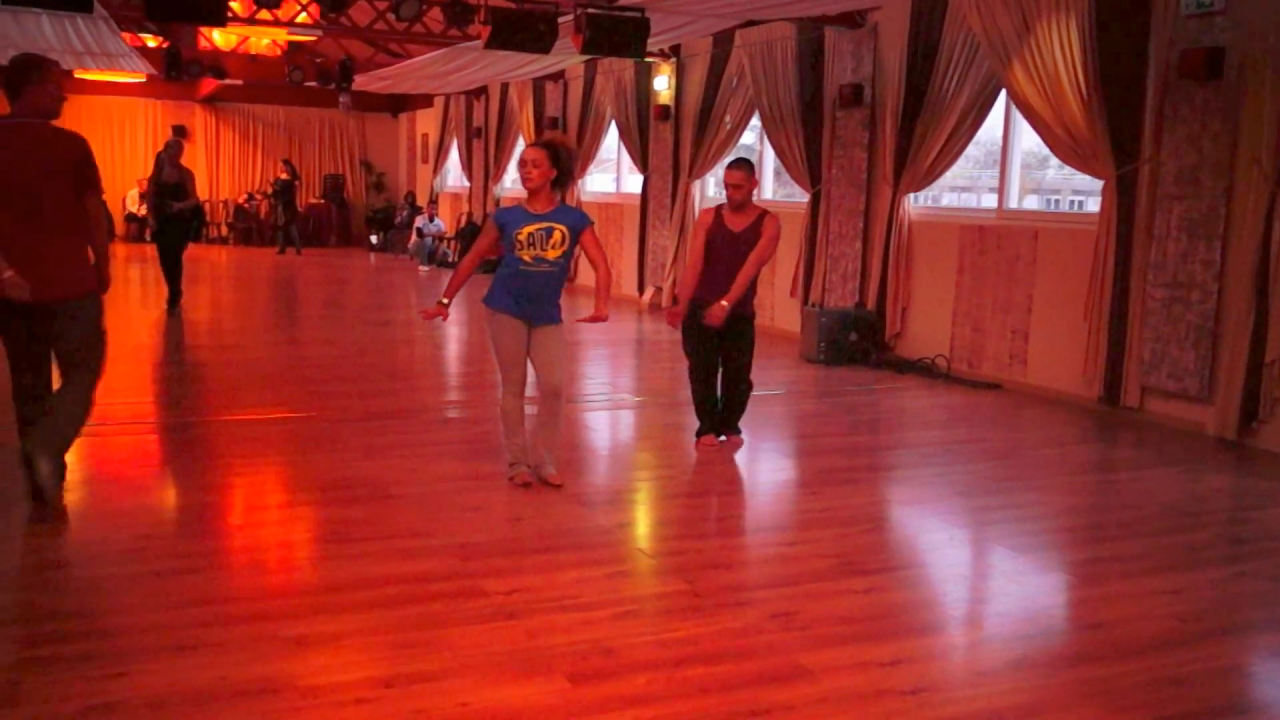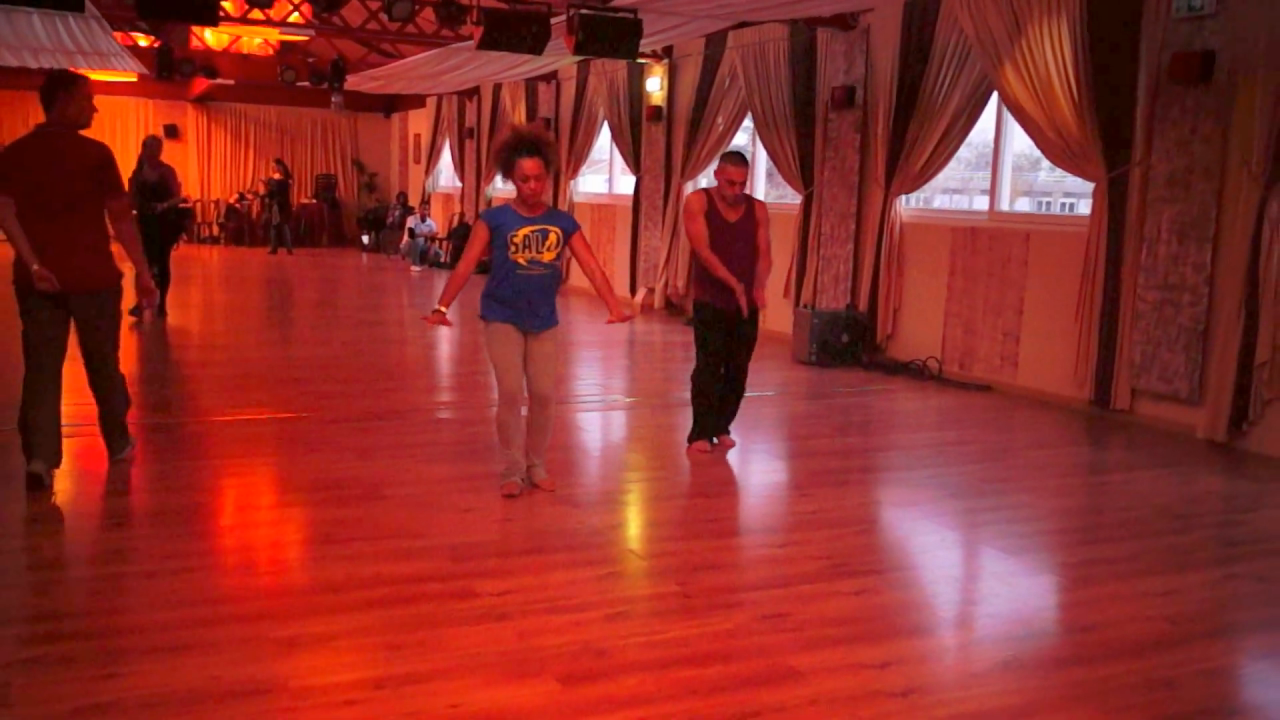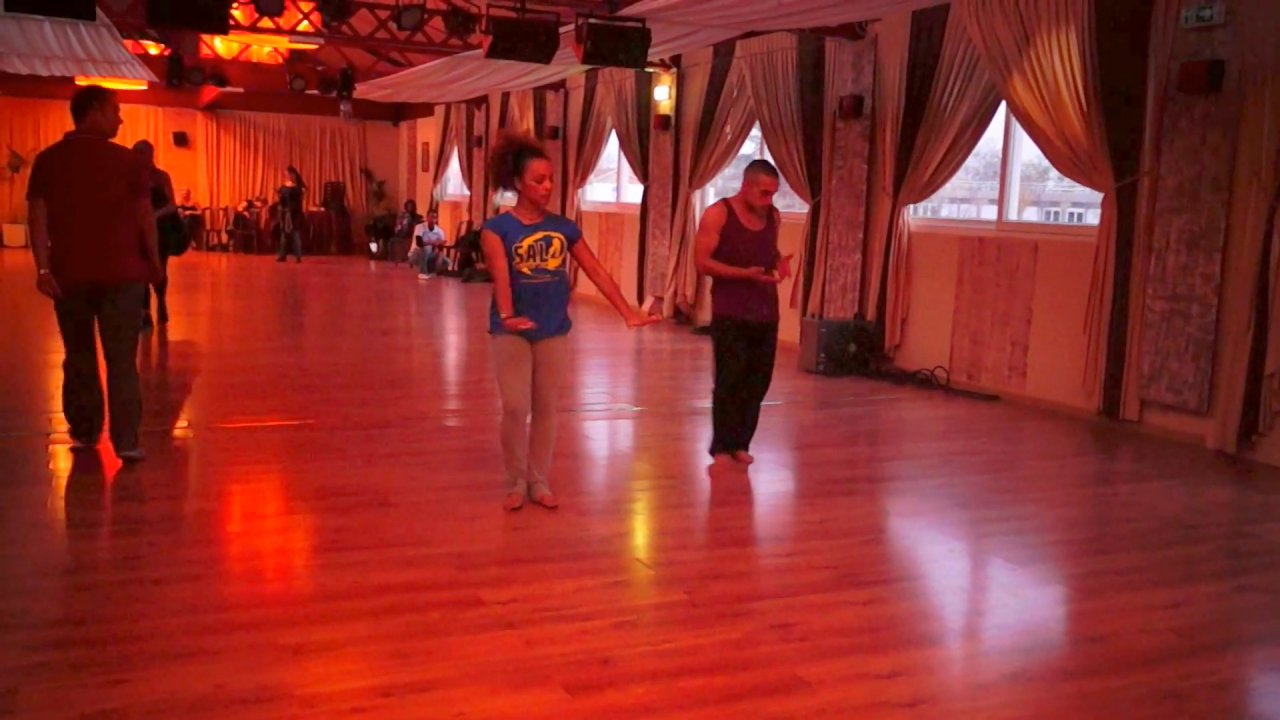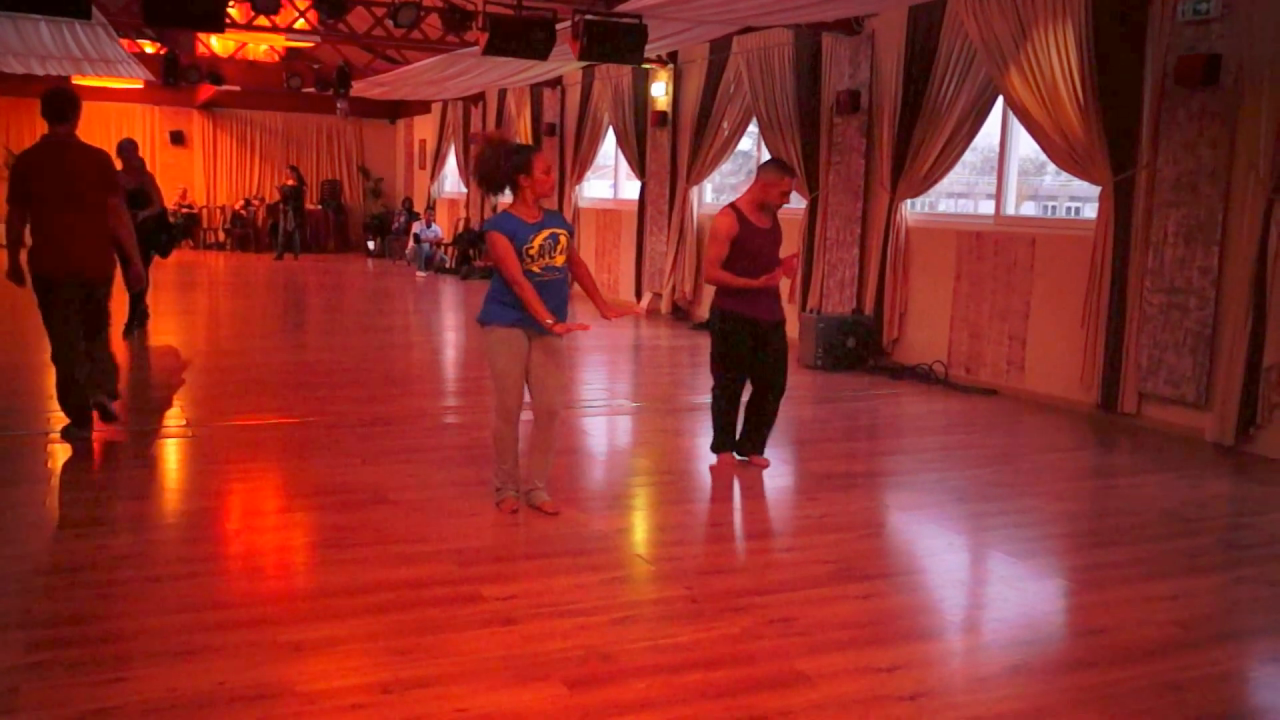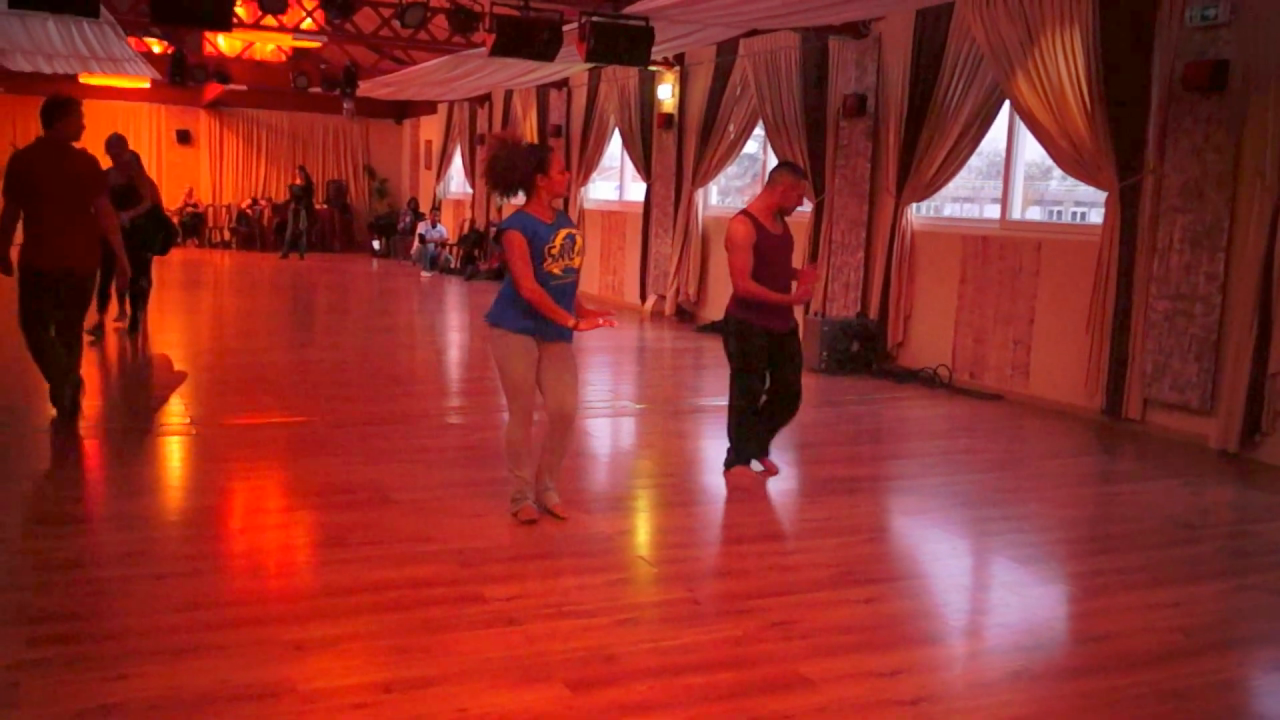
dt=0.4s
person 1, frame 1
right shoulder: (71, 145)
right elbow: (95, 215)
right wrist: (103, 267)
right hip: (69, 282)
right knee: (79, 375)
left ankle: (43, 479)
right ankle: (43, 453)
person 1, frame 2
right shoulder: (95, 153)
right elbow: (120, 217)
left wrist: (34, 265)
right wrist: (142, 272)
left hip: (40, 279)
right hip: (93, 275)
left knee: (40, 370)
right knee: (103, 364)
left ankle: (39, 455)
right ankle: (118, 443)
person 1, frame 3
left shoulder: (48, 159)
right shoulder: (124, 158)
left elbow: (38, 217)
right elbow: (145, 215)
left wrist: (43, 268)
right wrist: (151, 260)
left hip: (68, 272)
right hip: (121, 271)
left knee: (79, 352)
right knee: (122, 357)
left ankle: (86, 427)
right ankle: (126, 440)
person 1, frame 4
left shoulder: (27, 162)
right shoulder: (98, 159)
left elbow: (16, 217)
right elbow: (118, 214)
left wrist: (14, 260)
right wrist: (135, 262)
left hip: (51, 266)
right hip: (97, 263)
left knee: (66, 343)
right knee: (96, 336)
left ankle: (80, 420)
right ankle: (103, 393)
person 1, frame 5
right shoulder: (86, 162)
right elbow: (105, 212)
right wrist: (121, 257)
left hip: (38, 259)
right hip: (80, 259)
left knee: (37, 330)
right knee: (70, 330)
left ankle: (66, 386)
right ankle: (68, 396)
person 2, frame 1
left shoulder: (575, 219)
right shoulder: (506, 217)
left elbow: (600, 264)
right elbow: (472, 260)
left wrist: (601, 306)
right wrist: (445, 300)
left hip: (547, 316)
right hip: (506, 308)
left knee: (553, 387)
right knee: (512, 387)
left ankle: (543, 462)
right ankle: (517, 462)
person 2, frame 2
left shoulder: (563, 222)
right shoulder: (493, 219)
left elbow: (591, 266)
right elbow: (466, 264)
left wrist: (613, 307)
right wrist: (441, 307)
left hip: (543, 321)
right hip: (501, 317)
left knee: (544, 395)
right knee: (509, 396)
left ankle: (535, 465)
right ankle: (510, 470)
person 2, frame 3
left shoulder: (563, 227)
right shoulder: (496, 227)
left elbow: (595, 271)
right elbow: (500, 276)
left wrist: (627, 312)
right wrist: (507, 316)
left hip: (553, 327)
right hip: (511, 329)
left knee: (546, 407)
right knee: (515, 407)
left ankle: (538, 482)
right ankle: (516, 481)
person 2, frame 4
left shoulder: (558, 221)
right shoulder: (499, 227)
left elbow: (577, 266)
right elbow: (518, 282)
left wrist: (602, 306)
right wrist: (550, 321)
left hip: (548, 329)
right hip: (506, 321)
left knee: (550, 410)
right knee: (508, 408)
left ankle: (536, 488)
right ankle: (506, 486)
person 2, frame 5
left shoulder: (564, 220)
right shoulder: (517, 227)
right elbow: (527, 288)
left wrist: (578, 308)
right wrist: (573, 321)
left hip: (555, 331)
right hip: (515, 327)
left knee: (565, 412)
right knee: (522, 412)
left ankle: (546, 487)
right ankle: (522, 496)
person 3, frame 1
left shoulder: (769, 225)
right shoulder: (708, 217)
left elbow: (750, 268)
right elbow: (694, 262)
left wrist: (725, 305)
right wrist: (681, 303)
left hip: (738, 311)
right hip: (700, 307)
left knee: (738, 376)
right knee: (702, 370)
left ankle: (728, 425)
right ankle: (707, 428)
person 3, frame 2
left shoulder: (758, 209)
right shoulder: (698, 202)
left elbow: (763, 254)
right elbow: (703, 250)
left wrist: (759, 286)
right wrist: (734, 284)
left hip: (746, 303)
right hip: (710, 302)
left knee: (737, 370)
right knee: (708, 369)
left ankle: (720, 425)
right ankle: (700, 432)
person 3, frame 3
left shoulder: (773, 215)
right shoulder: (718, 214)
right elbow: (702, 261)
left wrist: (780, 263)
right wrist: (745, 274)
left hip: (766, 313)
right hip: (730, 313)
left knee: (757, 382)
right knee: (730, 379)
left ankle: (739, 443)
right ankle: (721, 446)
person 3, frame 4
left shoulder: (772, 216)
right shoulder: (728, 220)
right elbow: (711, 273)
left wrist: (782, 265)
right wrist: (755, 284)
left hip: (770, 316)
right hip: (733, 315)
left knee: (772, 385)
right knee: (729, 383)
left ankle: (751, 445)
right ankle: (723, 445)
person 3, frame 5
left shoulder: (780, 220)
right shoulder: (742, 226)
right elbow: (743, 285)
left wrist: (799, 275)
right wrist: (790, 299)
left hip: (782, 323)
right hip: (747, 323)
left knee: (788, 392)
right knee: (747, 393)
left ankle: (758, 447)
right ankle: (738, 460)
person 4, frame 1
left shoulder: (186, 173)
right shoulder: (158, 172)
left elbow: (194, 199)
right elbow: (150, 197)
left wrist: (180, 205)
right wrist: (151, 217)
left hip: (180, 222)
right hip: (162, 221)
left knee: (175, 260)
right knee: (165, 260)
left ankle: (173, 299)
right ankle: (175, 290)
person 4, frame 2
left shoulder: (167, 171)
right shoulder: (138, 172)
left elbow: (178, 197)
right elbow: (132, 198)
left wrist: (163, 206)
left hip: (164, 222)
right hip: (145, 222)
left knee: (162, 263)
left ankle: (161, 303)
right ankle: (141, 303)
person 4, frame 3
left shoulder: (161, 177)
left elbow: (172, 204)
left wrist: (159, 213)
left hip: (160, 230)
left ankle: (161, 306)
right ankle: (147, 315)
person 4, frame 4
left shoulder: (145, 177)
left elbow: (158, 206)
left wrist: (142, 214)
left hip: (145, 233)
left ankle: (132, 320)
right ankle: (141, 308)
person 4, frame 5
left shoulder: (136, 172)
right shoulder: (107, 175)
left elbow: (148, 202)
left wrist: (129, 214)
left hip: (137, 230)
left knee: (138, 273)
left ankle: (137, 315)
